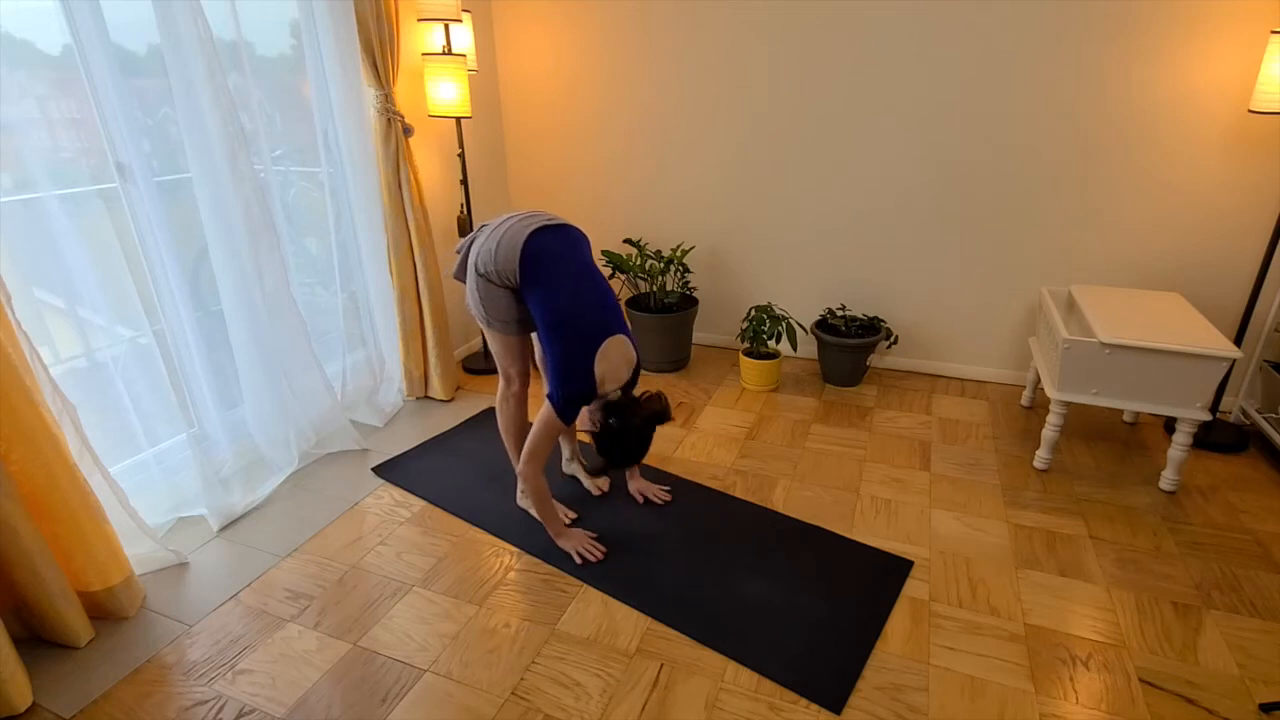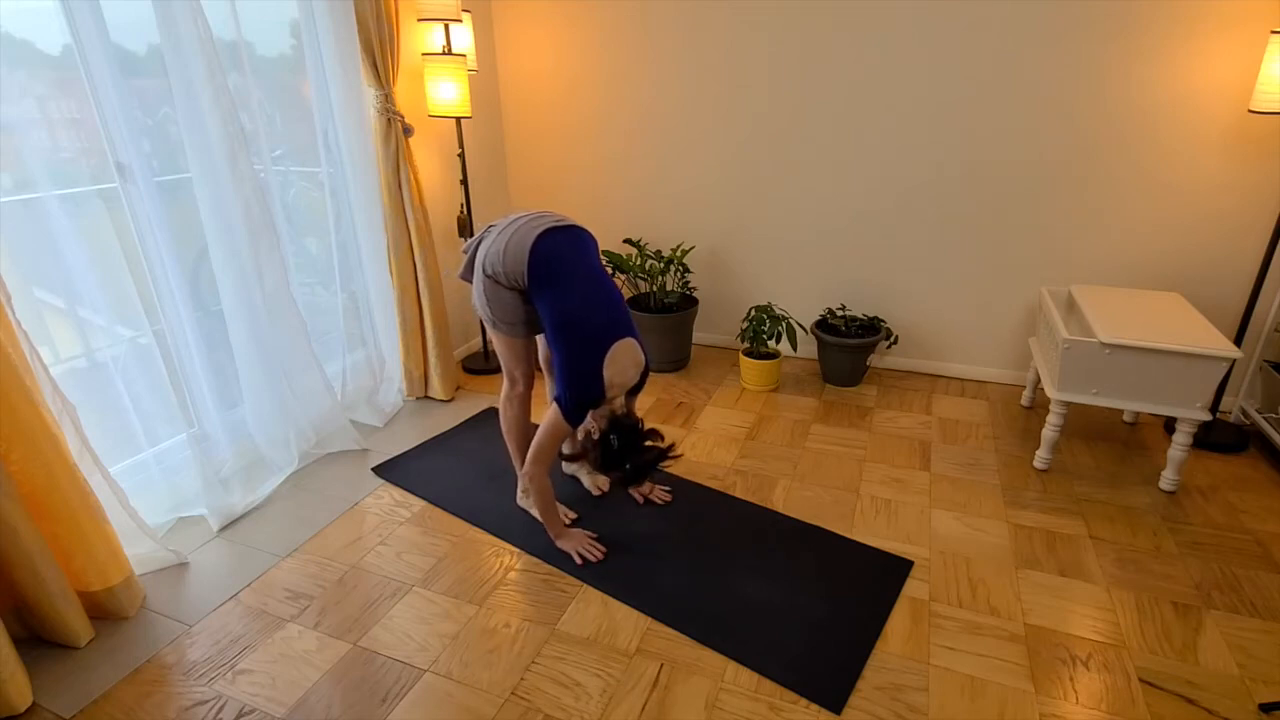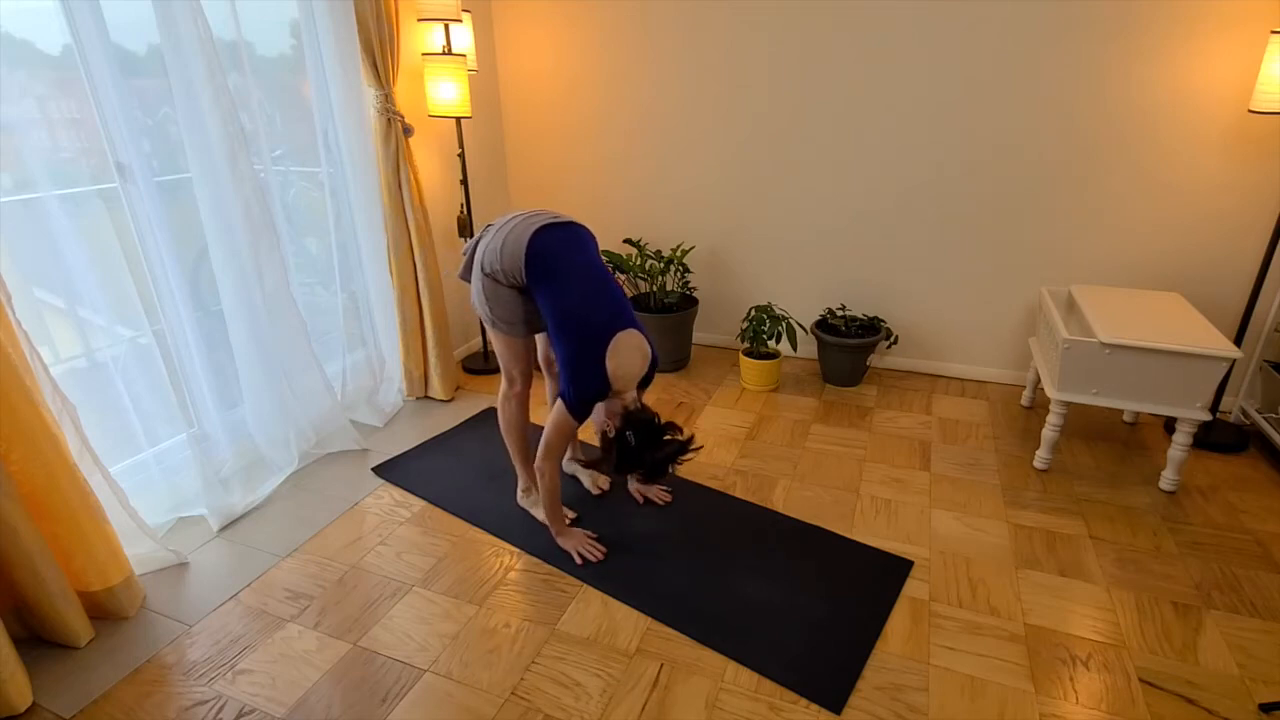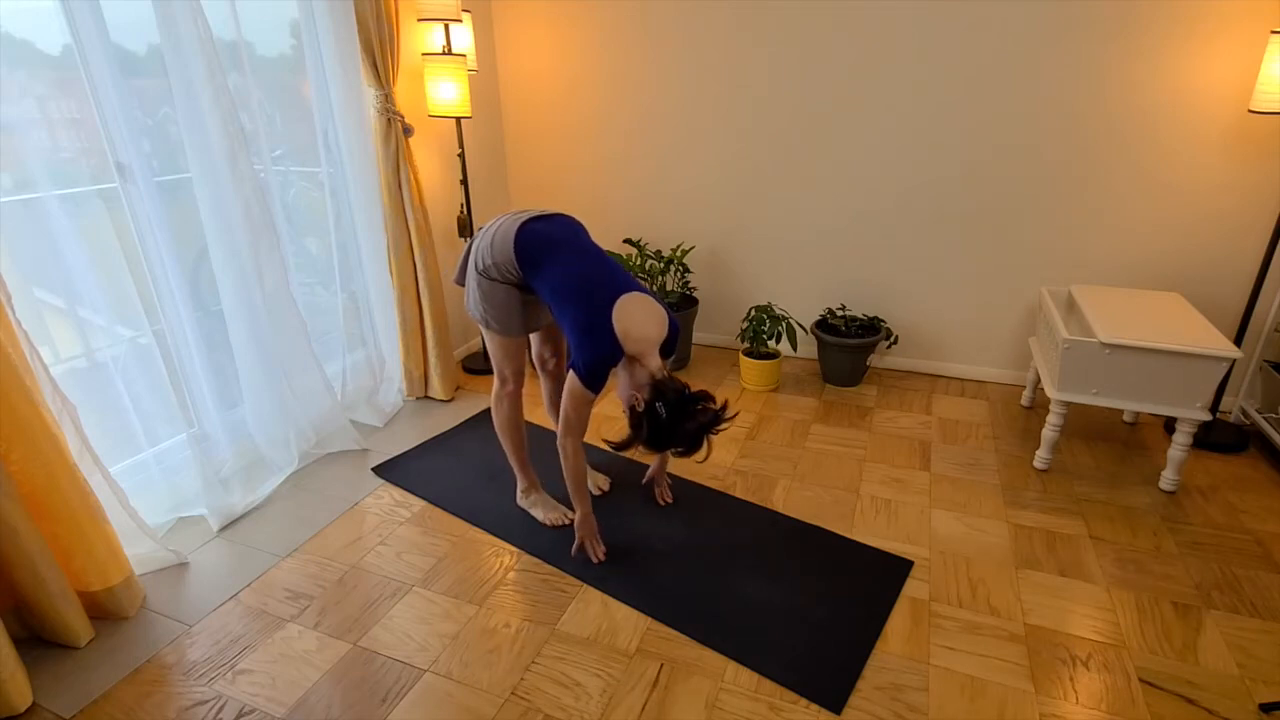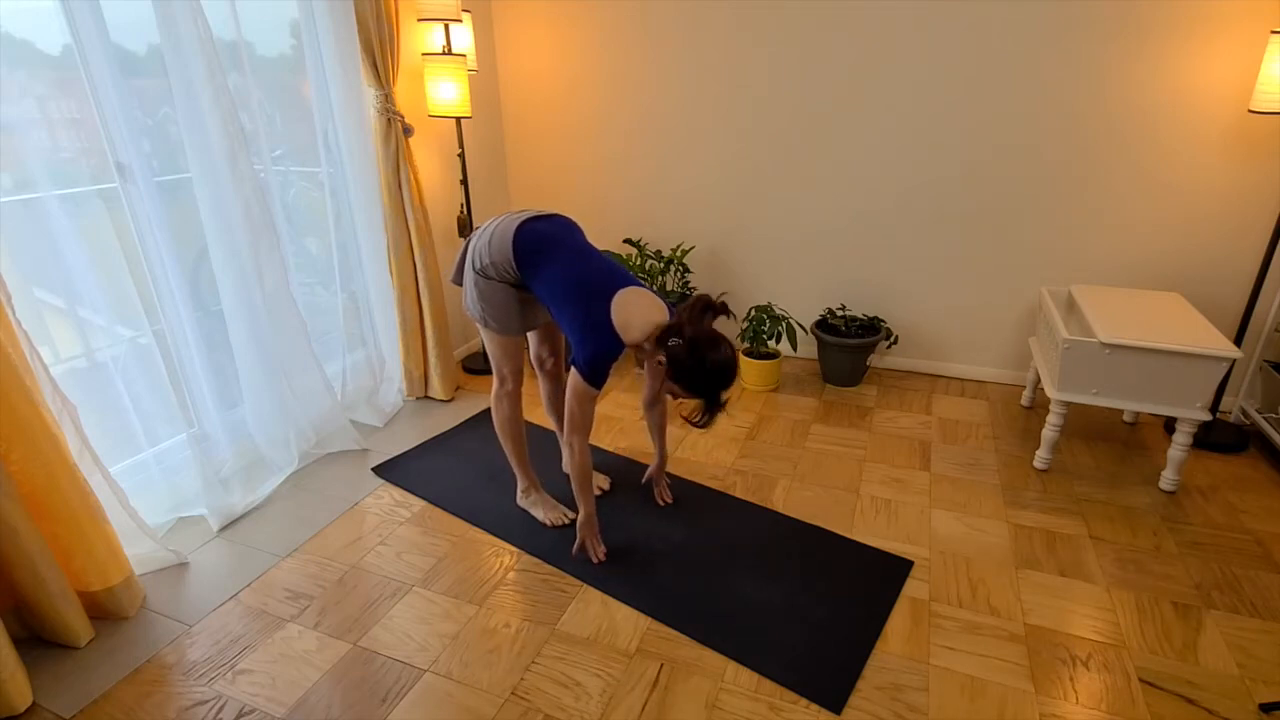
dt=1s
person 1, frame 1
left shoulder: (628, 367)
right shoulder: (576, 384)
left elbow: (628, 425)
right elbow: (528, 466)
left wrist: (634, 476)
right wrist: (561, 533)
right hip: (498, 257)
right knee: (515, 380)
left ankle: (570, 457)
right ankle: (523, 493)
person 1, frame 2
left shoulder: (636, 370)
right shoulder: (583, 389)
left elbow: (624, 423)
right elbow: (534, 469)
left wrist: (634, 477)
right wrist: (560, 535)
right hip: (505, 258)
right knee: (519, 382)
left ankle: (574, 459)
right ankle: (524, 492)
person 1, frame 3
left shoulder: (644, 365)
right shoulder: (588, 383)
left elbow: (632, 418)
right elbow: (545, 464)
left wrist: (634, 475)
right wrist: (561, 532)
right hip: (505, 257)
right knee: (518, 380)
left ankle: (572, 458)
right ankle: (526, 489)
person 1, frame 4
left shoulder: (666, 333)
right shoulder: (600, 352)
left elbow: (661, 401)
right elbow: (569, 440)
left wrist: (661, 463)
right wrist: (584, 517)
right hip: (500, 254)
left knee: (551, 363)
right knee: (510, 381)
left ankle: (571, 465)
right ankle: (527, 489)
person 1, frame 5
left shoulder: (668, 329)
right shoulder: (602, 345)
left elbow: (653, 399)
right elbow: (578, 438)
left wrist: (660, 461)
right wrist: (587, 518)
right hip: (497, 254)
left knee: (550, 363)
right knee: (509, 380)
left ankle: (568, 460)
right ankle: (527, 489)
